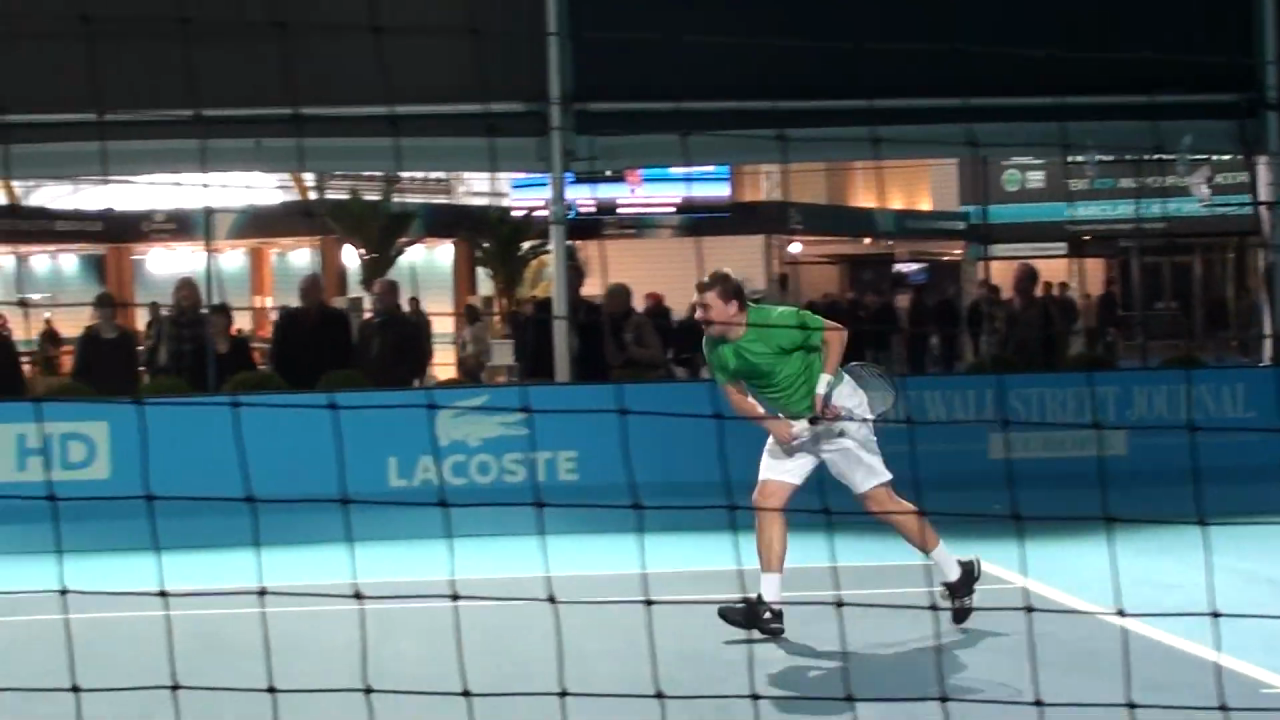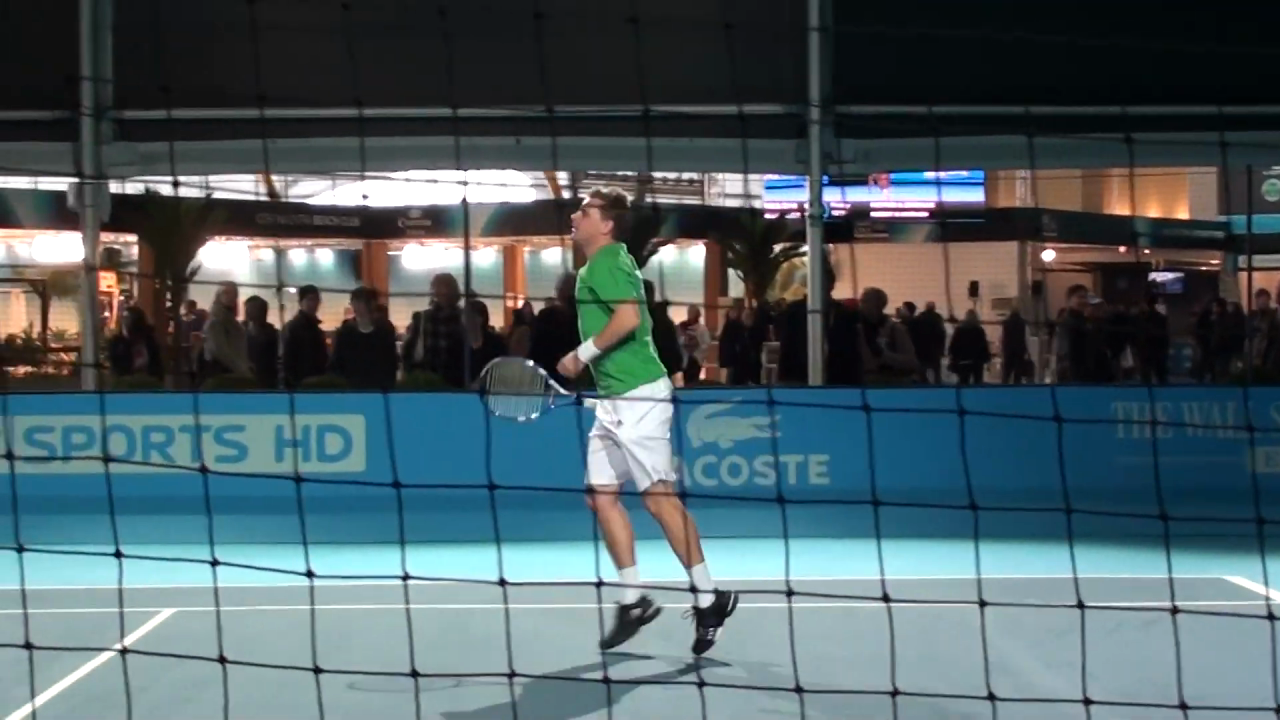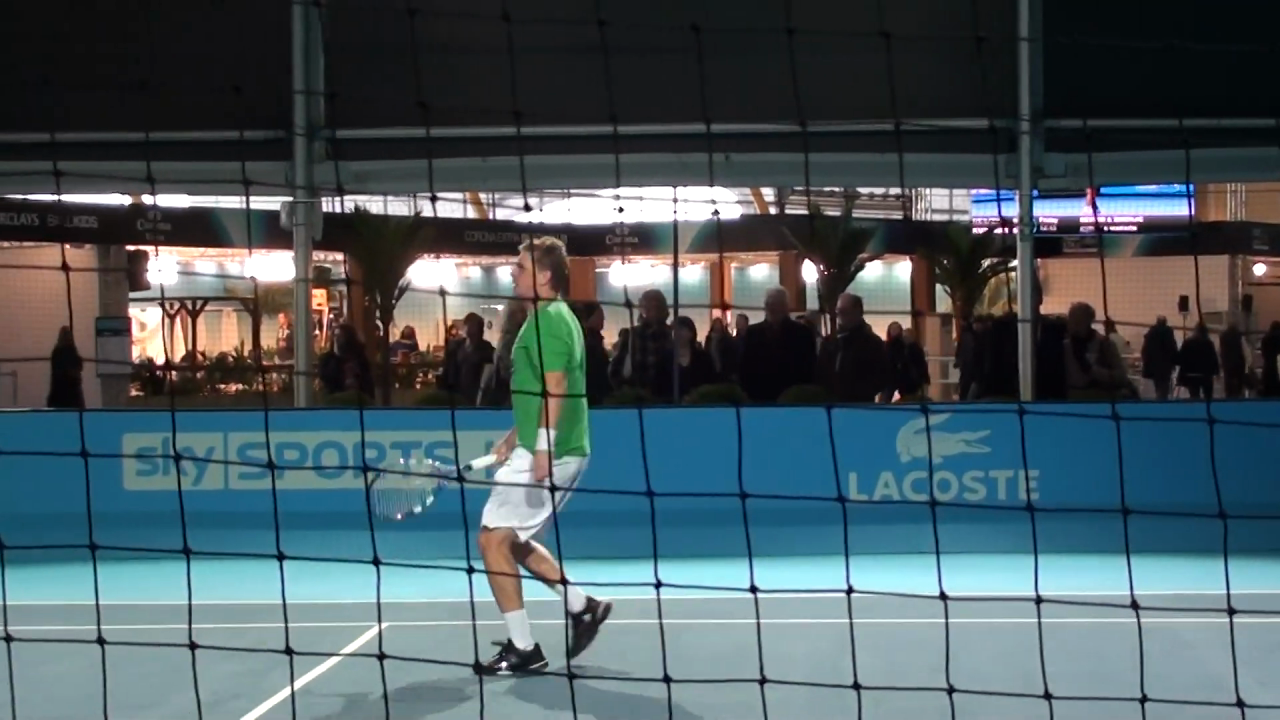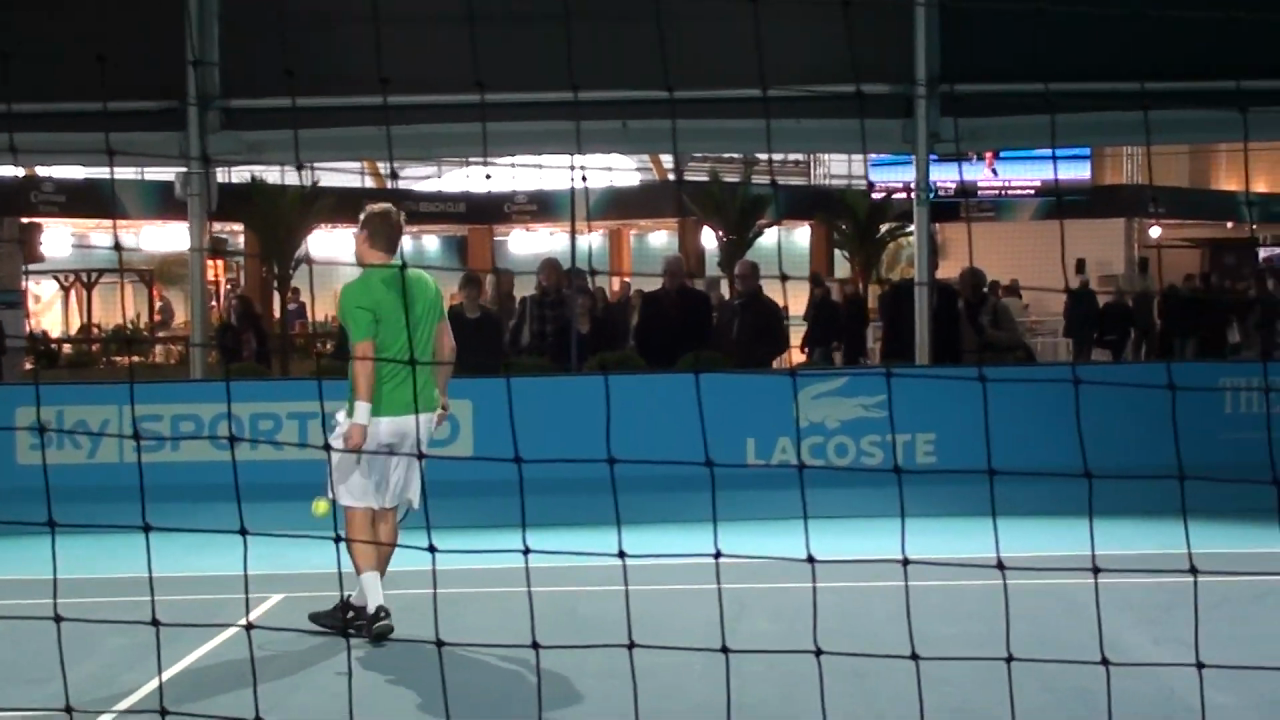
dt=0.7s
person 1, frame 1
left shoulder: (778, 321)
right shoulder: (714, 344)
left elbow: (836, 332)
right elbow: (735, 392)
left wrist: (825, 384)
right wrist: (768, 420)
left hip: (836, 412)
right hip: (790, 425)
left knee: (878, 501)
right knee: (765, 503)
left ankle: (956, 574)
right ankle: (768, 607)
person 1, frame 2
left shoulder: (605, 264)
right shoulder: (608, 264)
left elbow: (628, 318)
left wrist: (582, 354)
left hip: (636, 397)
right hip: (616, 400)
left knee: (660, 498)
right knee: (601, 497)
left ankle: (709, 598)
right ankle: (633, 599)
person 1, frame 3
left shoulder: (545, 319)
right shoulder: (552, 319)
left elbow: (556, 387)
left wrist: (541, 448)
right wrist: (516, 436)
left hip: (547, 452)
right hip: (554, 451)
left knee: (492, 538)
right knee: (516, 541)
left ankle: (523, 648)
right ankle: (581, 607)
person 1, frame 4
left shoulder: (357, 291)
right shoulder: (425, 284)
left elbow: (364, 355)
right elbow: (446, 346)
left wrist: (359, 417)
right wrist: (439, 394)
left hip: (377, 417)
right hip: (418, 414)
left knee: (358, 513)
right knee: (387, 511)
left ankle: (374, 608)
right ankle: (362, 605)
